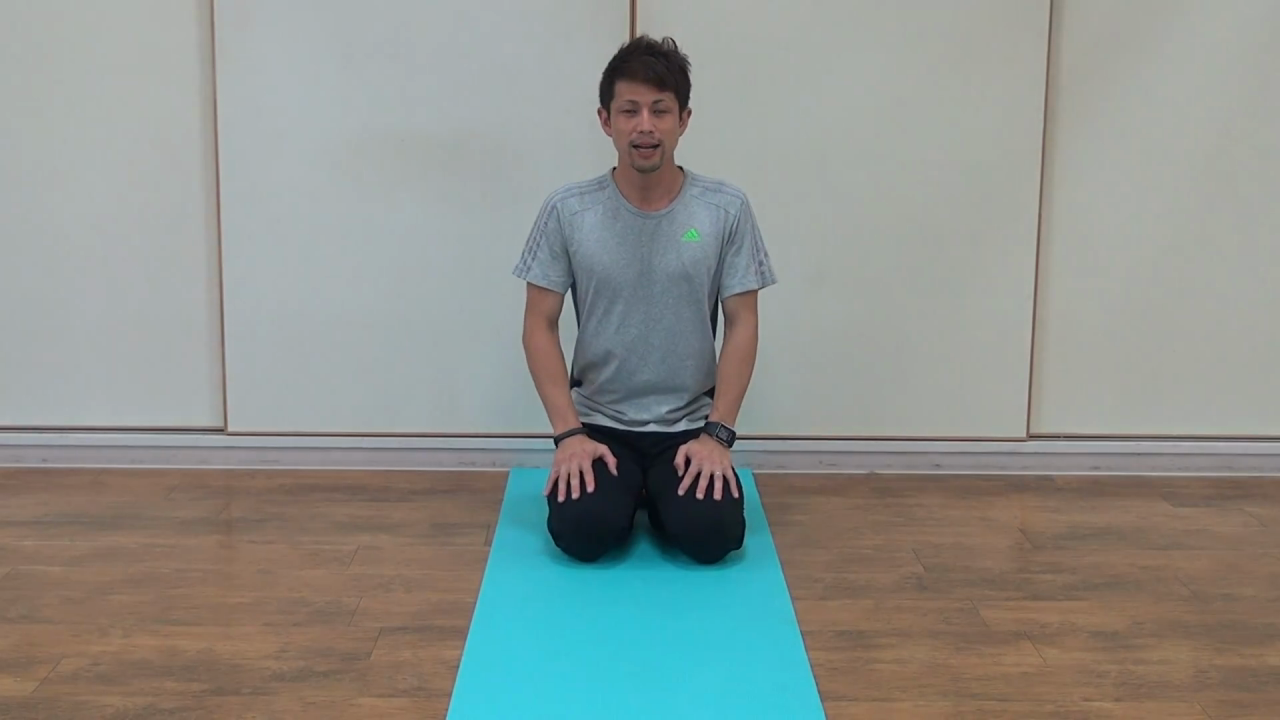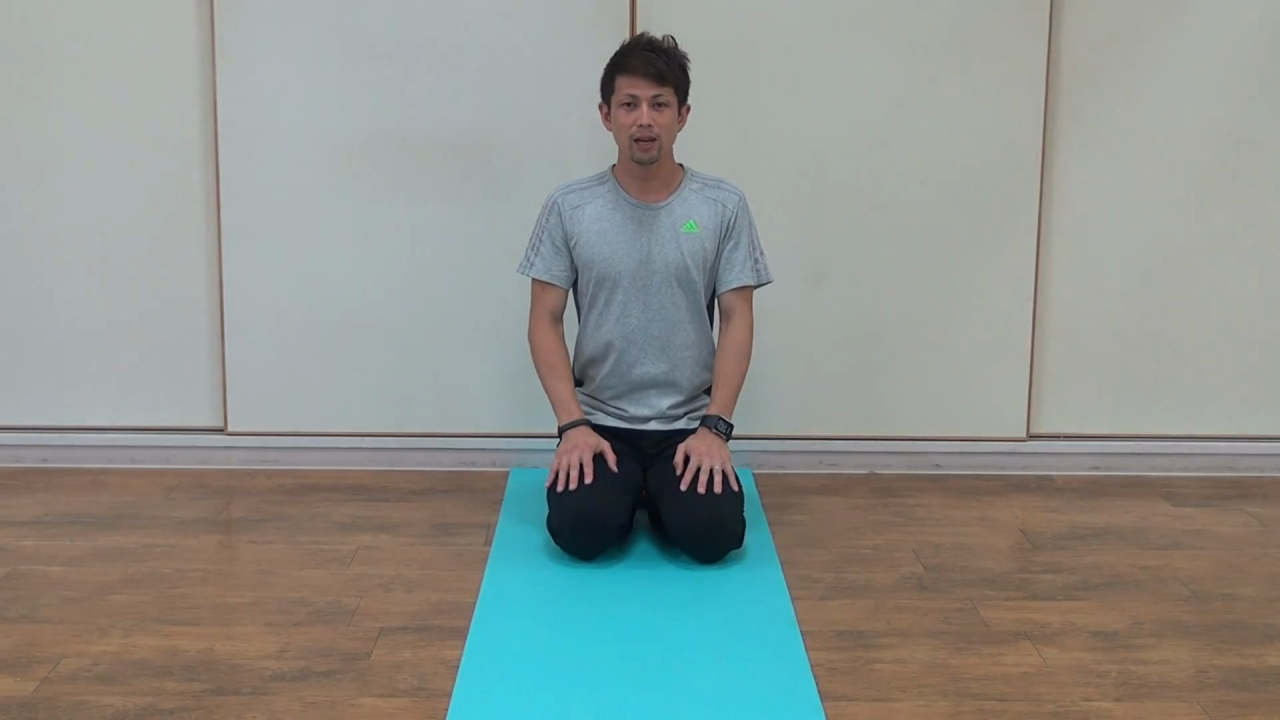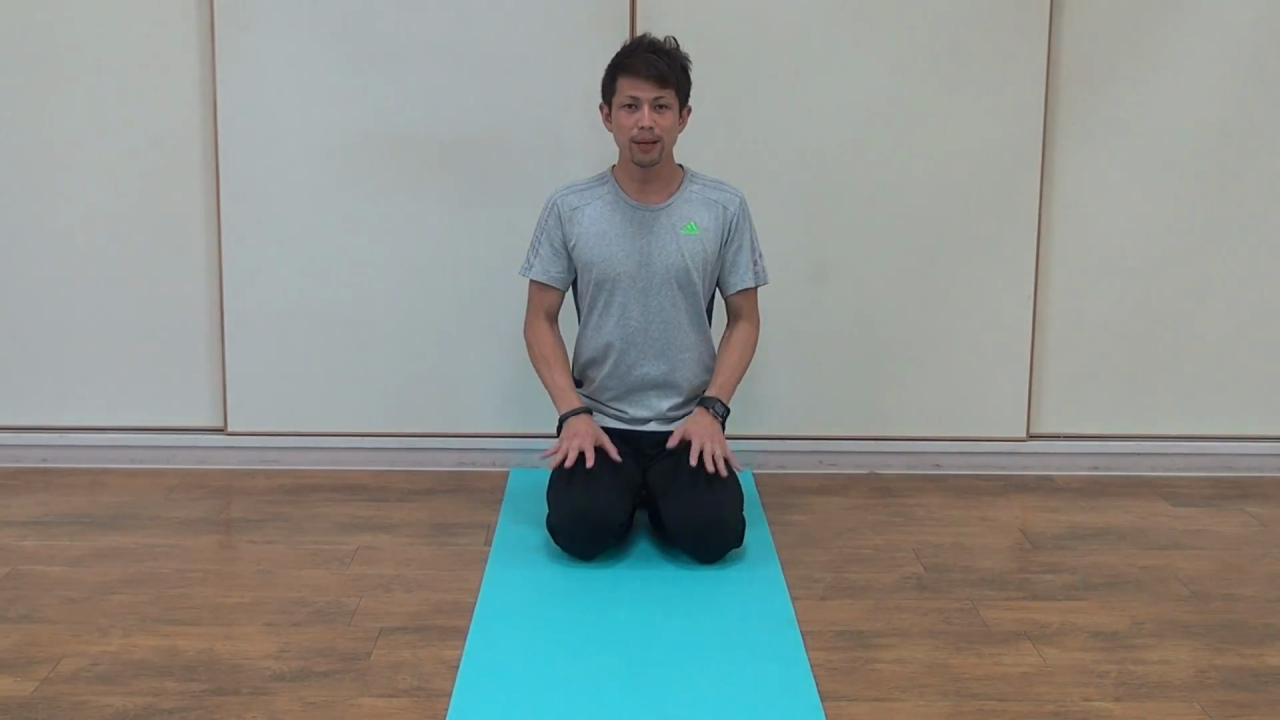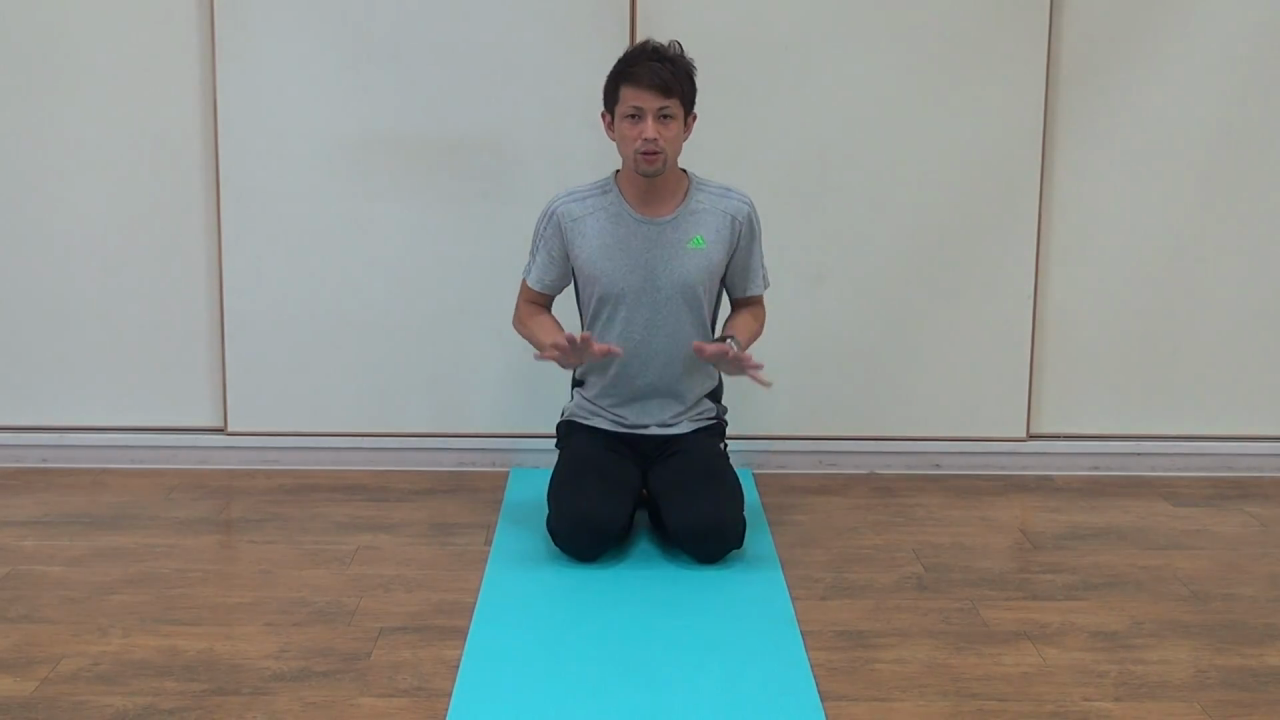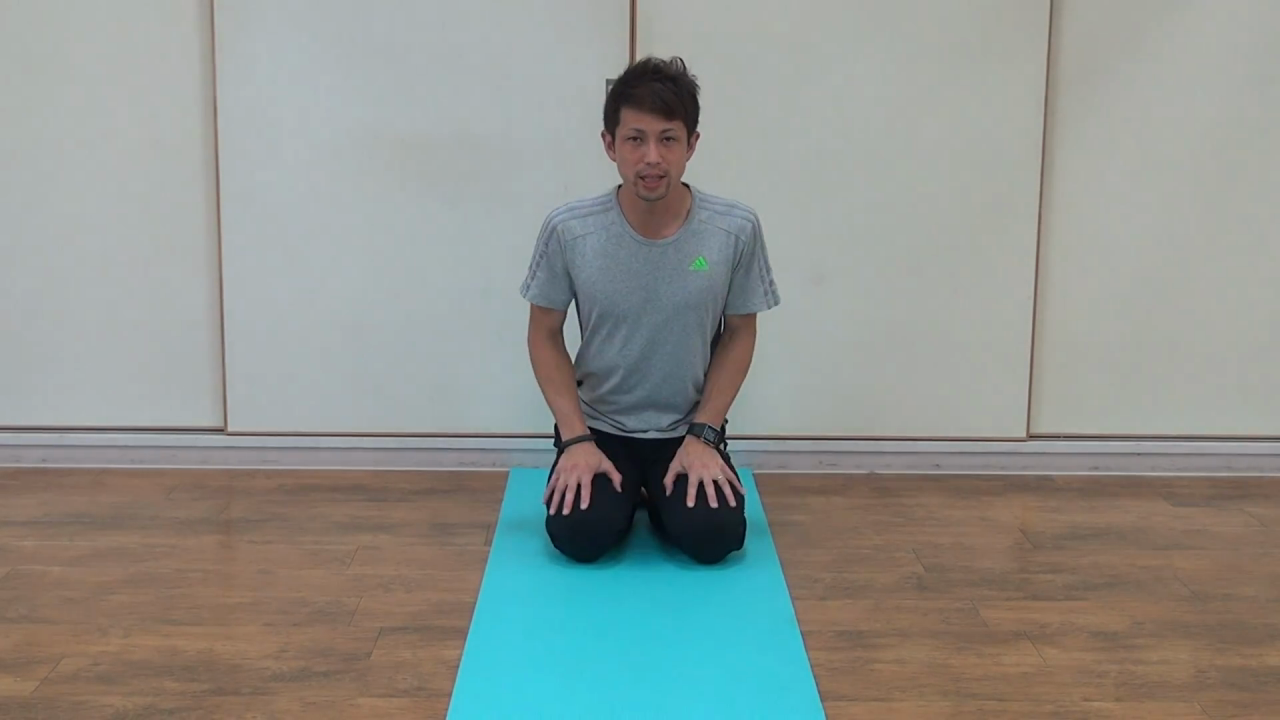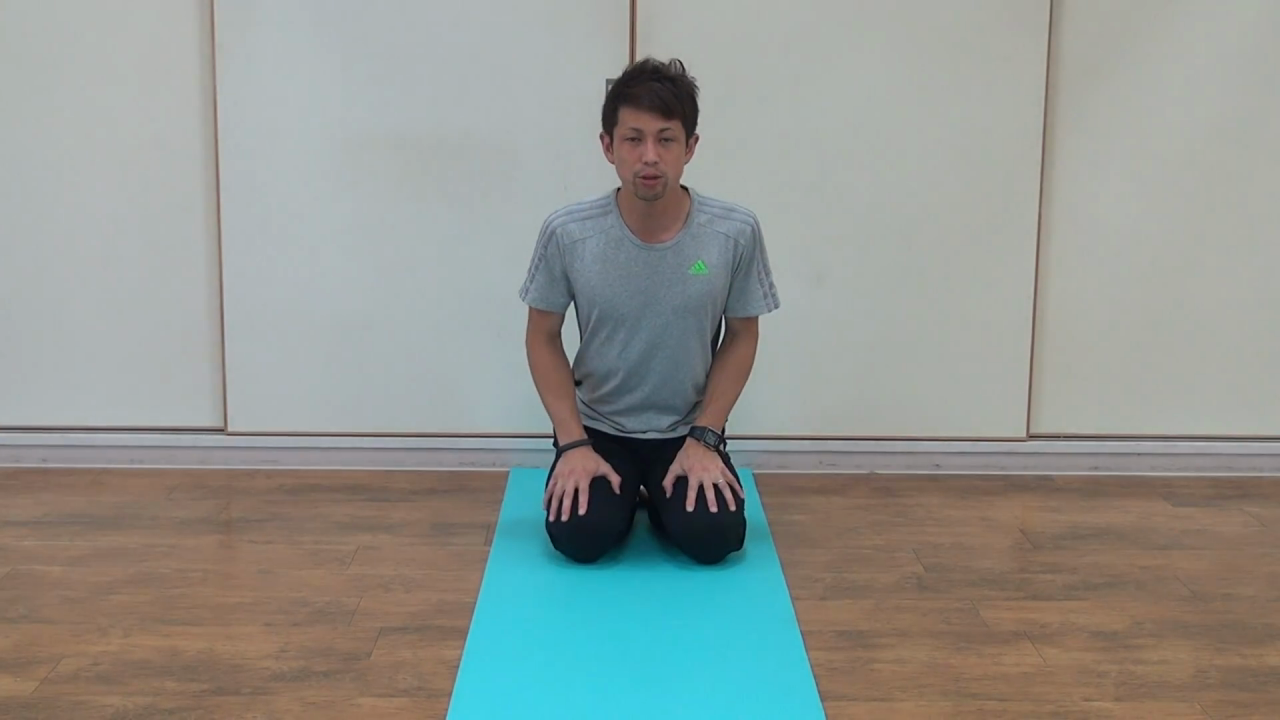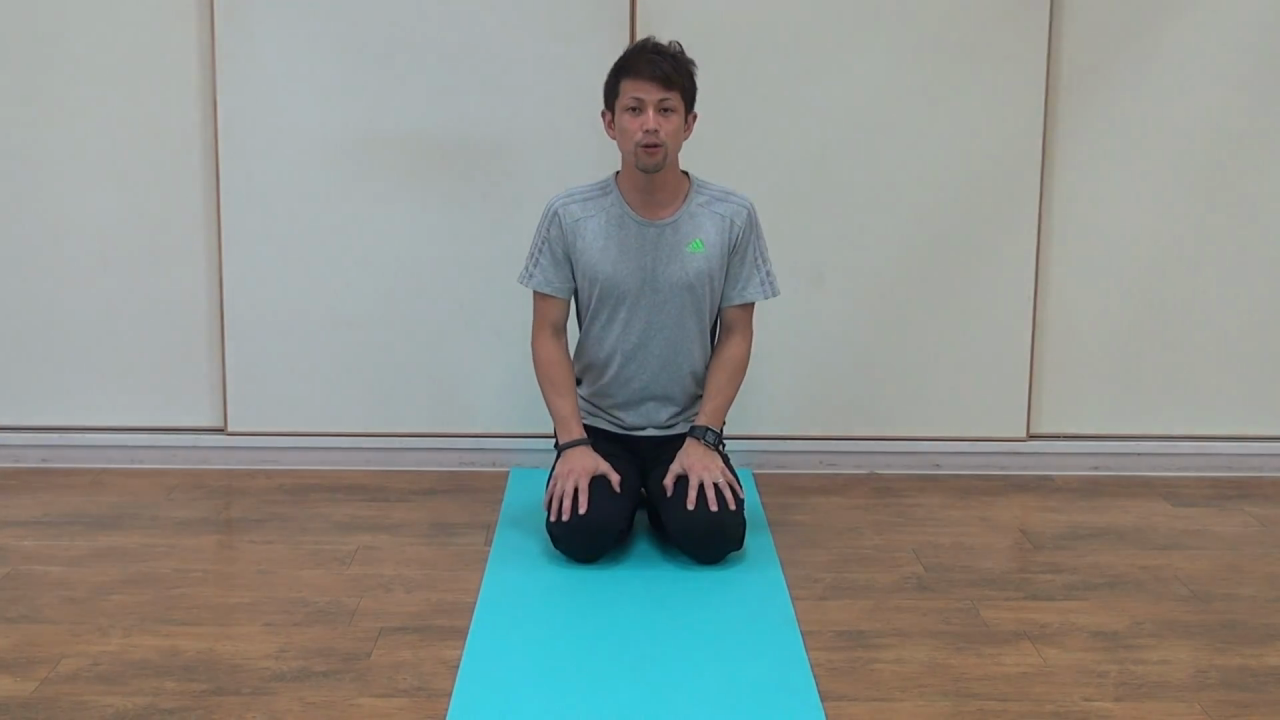
dt=0.4s
person 1, frame 1
left shoulder: (726, 209)
right shoulder: (566, 211)
left elbow: (742, 325)
right elbow: (540, 326)
left wrist: (718, 433)
right wrist: (569, 432)
left hip: (689, 423)
right hip: (599, 421)
left knee: (711, 535)
right knee: (582, 532)
left ankle: (659, 495)
right ankle: (627, 492)
person 1, frame 2
left shoulder: (723, 206)
right shoulder: (568, 207)
left elbow: (736, 321)
right elbow: (545, 322)
left wrist: (715, 425)
right wrist: (573, 424)
left hip: (689, 421)
right hip: (599, 419)
left knee: (711, 533)
right knee: (581, 530)
left ankle: (659, 495)
right ankle: (627, 492)
person 1, frame 3
left shoulder: (725, 207)
right shoulder: (568, 208)
left elbow: (744, 320)
right elbow: (540, 320)
left wrist: (712, 408)
right wrist: (573, 412)
left hip: (689, 421)
right hip: (599, 419)
left knee: (711, 534)
right knee: (581, 530)
left ankle: (658, 493)
right ankle: (626, 493)
person 1, frame 4
left shoulder: (733, 214)
right shoulder: (568, 215)
left elbow: (751, 305)
right elbow: (528, 309)
left wrist: (732, 346)
right wrist: (562, 346)
left hip: (691, 423)
right hip: (599, 421)
left knee: (713, 535)
right knee: (582, 533)
left ankle: (659, 494)
right ankle: (626, 492)
person 1, frame 5
left shoulder: (736, 229)
right shoulder: (567, 230)
left elbow: (739, 334)
right elbow: (544, 336)
left wrist: (703, 434)
right wrist: (576, 437)
left hip: (689, 429)
right hip: (599, 426)
left knee: (712, 536)
right knee: (579, 534)
left ankle: (660, 497)
right ankle: (627, 496)
person 1, frame 6
left shoulder: (736, 233)
right shoulder: (566, 233)
left elbow: (741, 337)
right elbow: (542, 338)
left wrist: (704, 438)
right wrist: (573, 442)
left hip: (688, 430)
right hip: (598, 427)
left knee: (714, 538)
right knee: (579, 536)
left ankle: (660, 498)
right ankle: (625, 497)
person 1, frame 7
left shoulder: (732, 218)
right shoulder: (568, 216)
left elbow: (735, 334)
right elbow: (548, 333)
left wrist: (703, 437)
right wrist: (573, 441)
left hip: (687, 427)
right hip: (599, 425)
left knee: (711, 536)
right knee: (582, 534)
left ankle: (658, 495)
right ankle: (625, 495)
